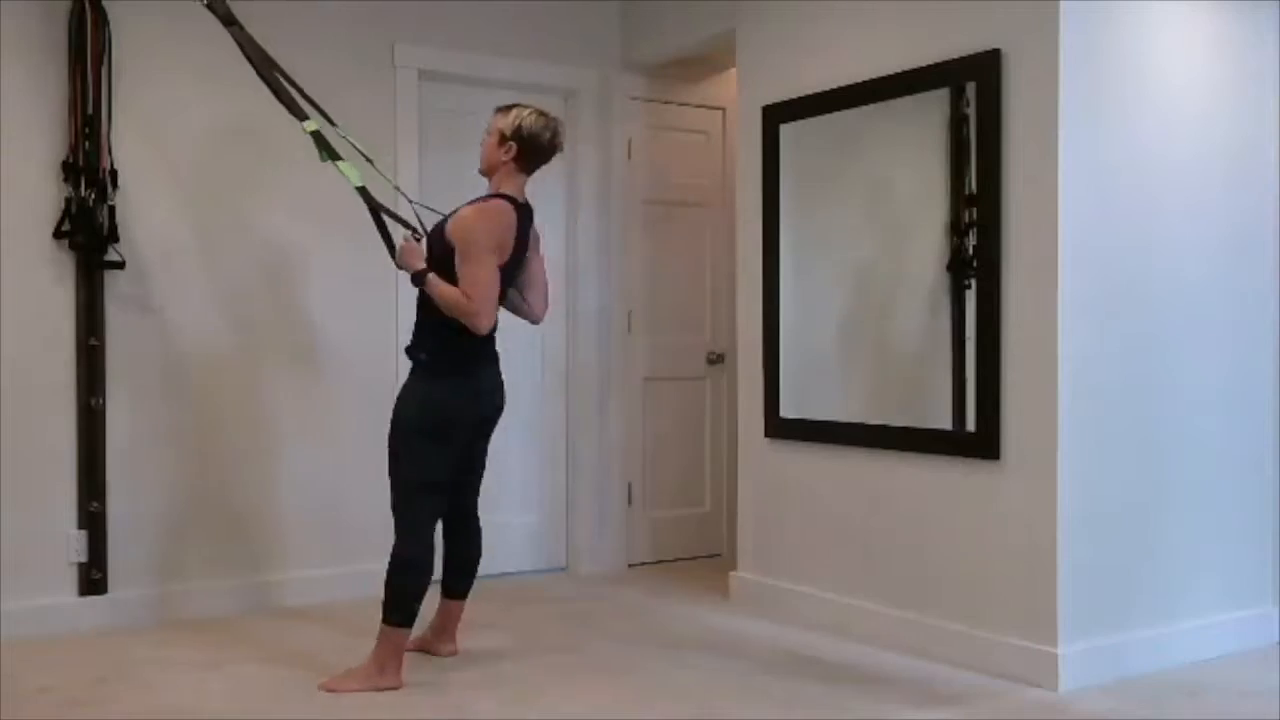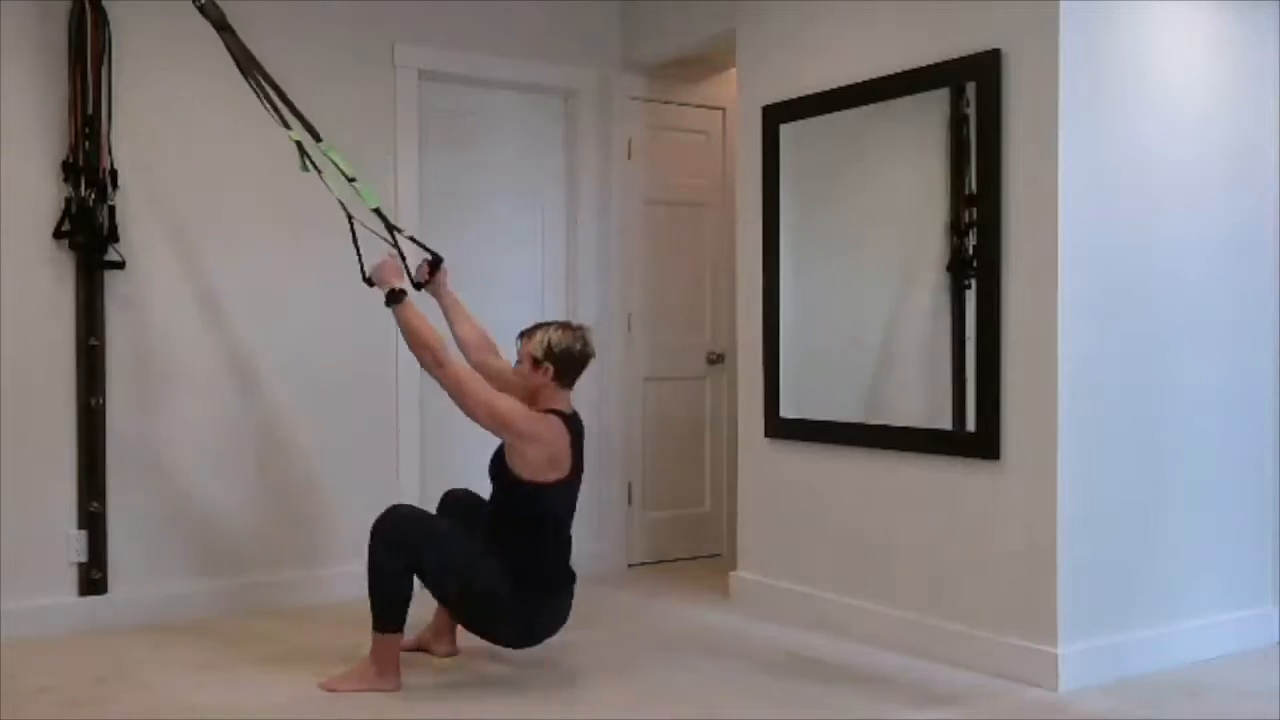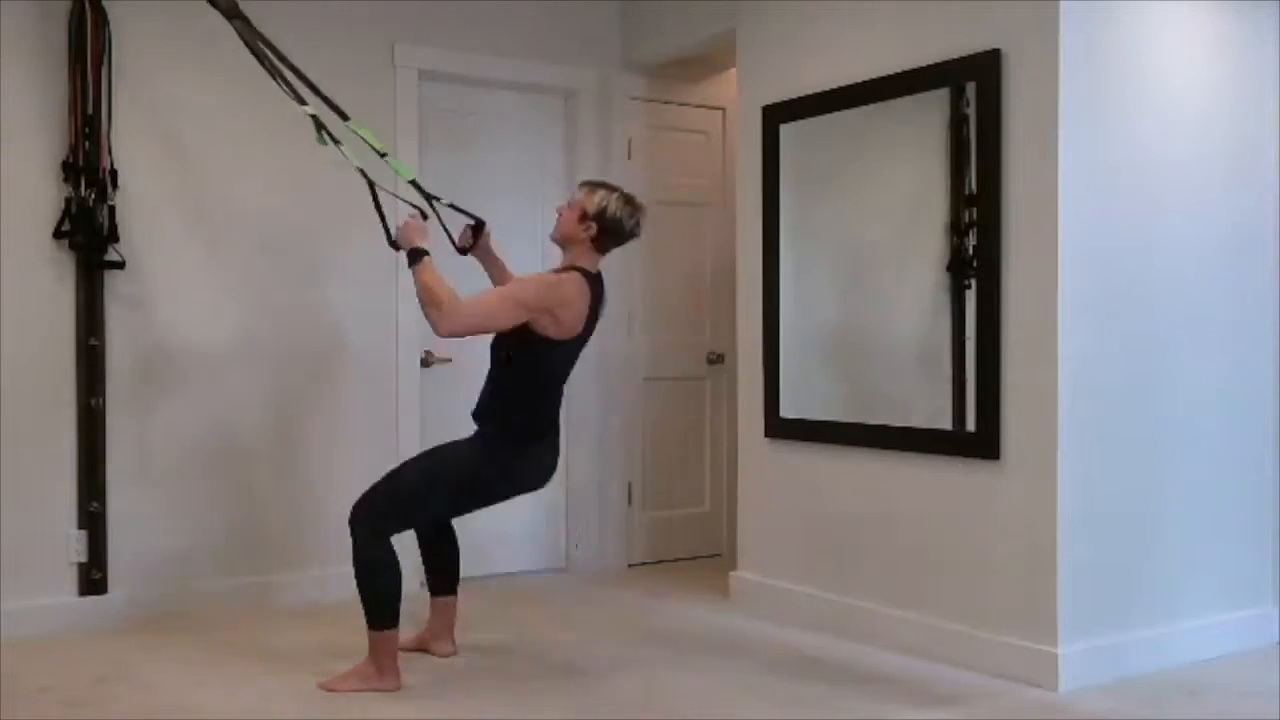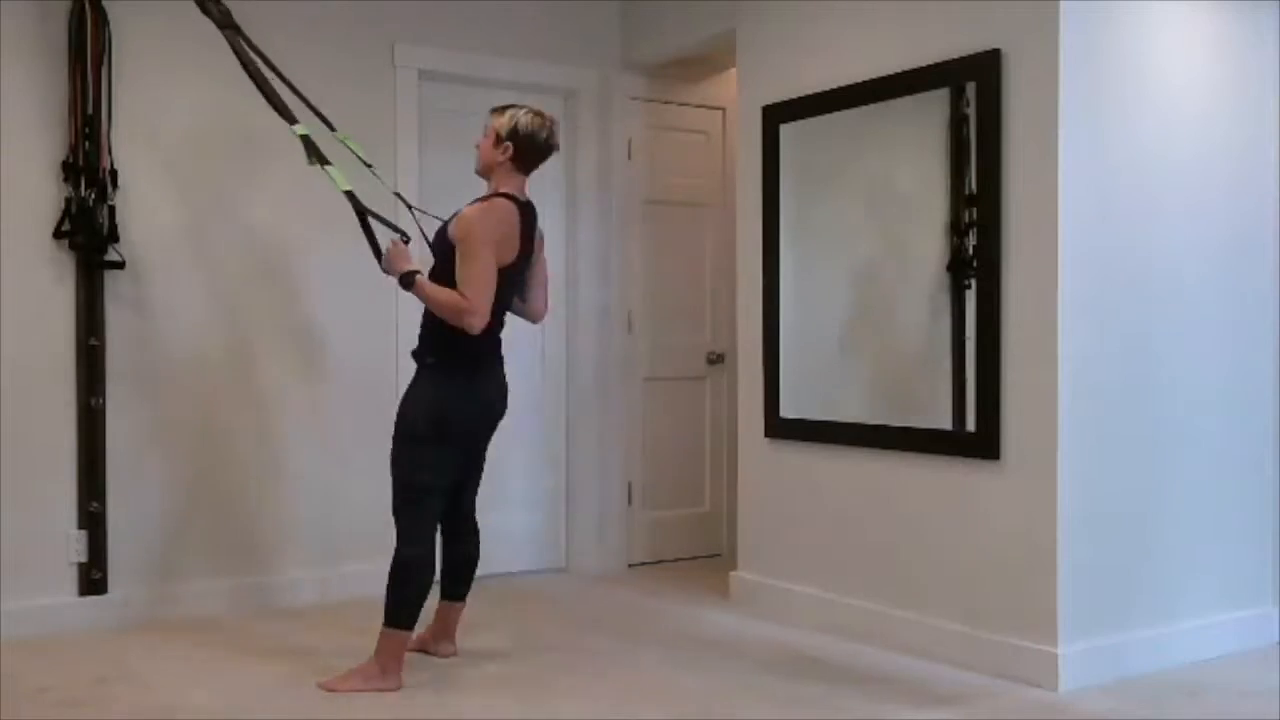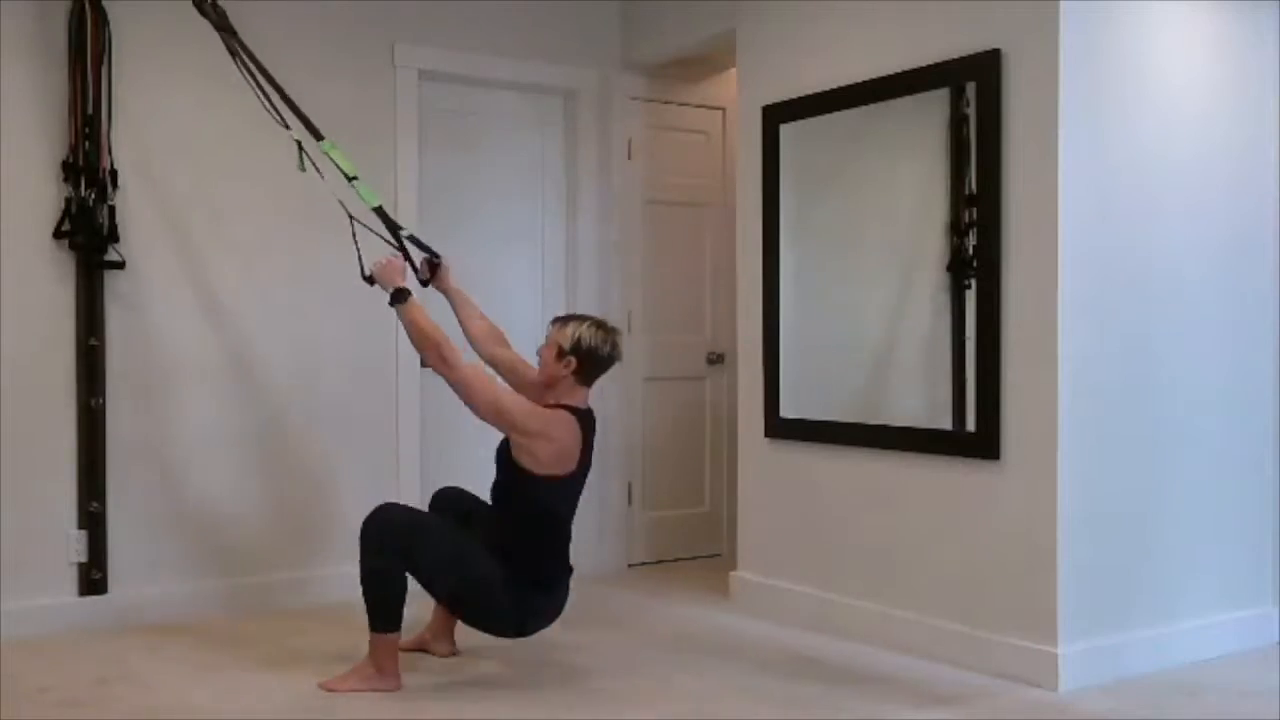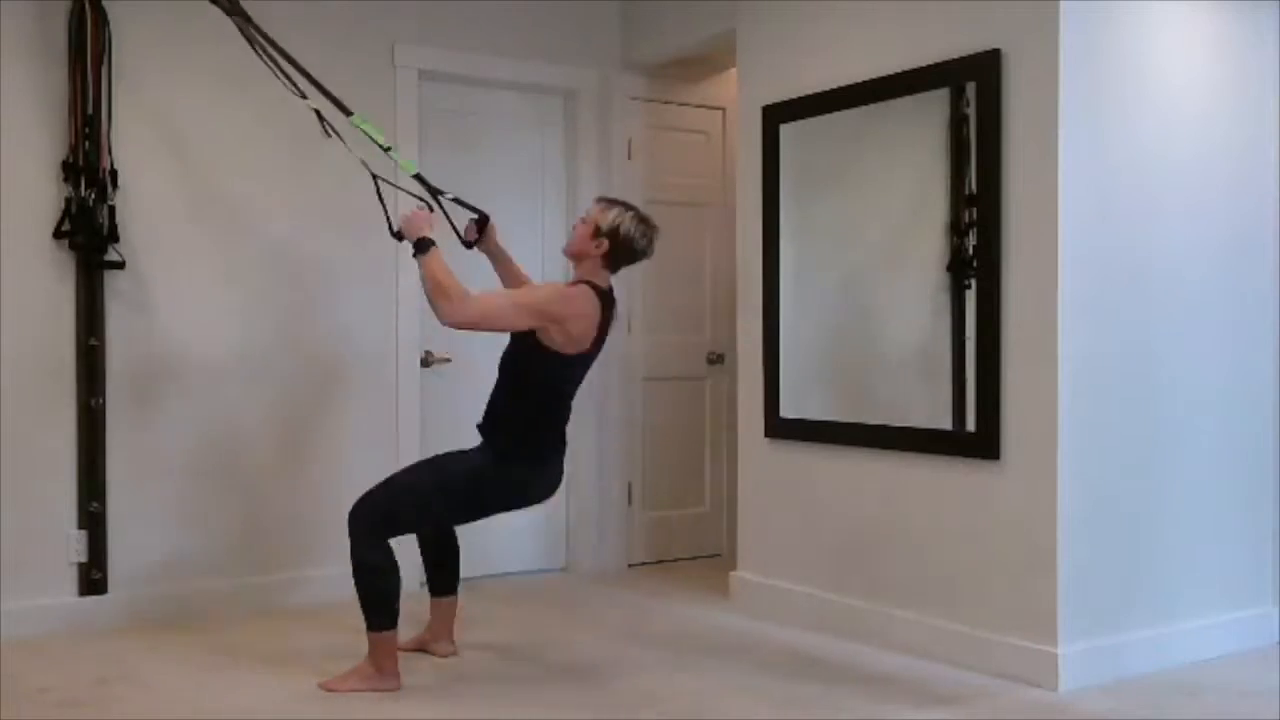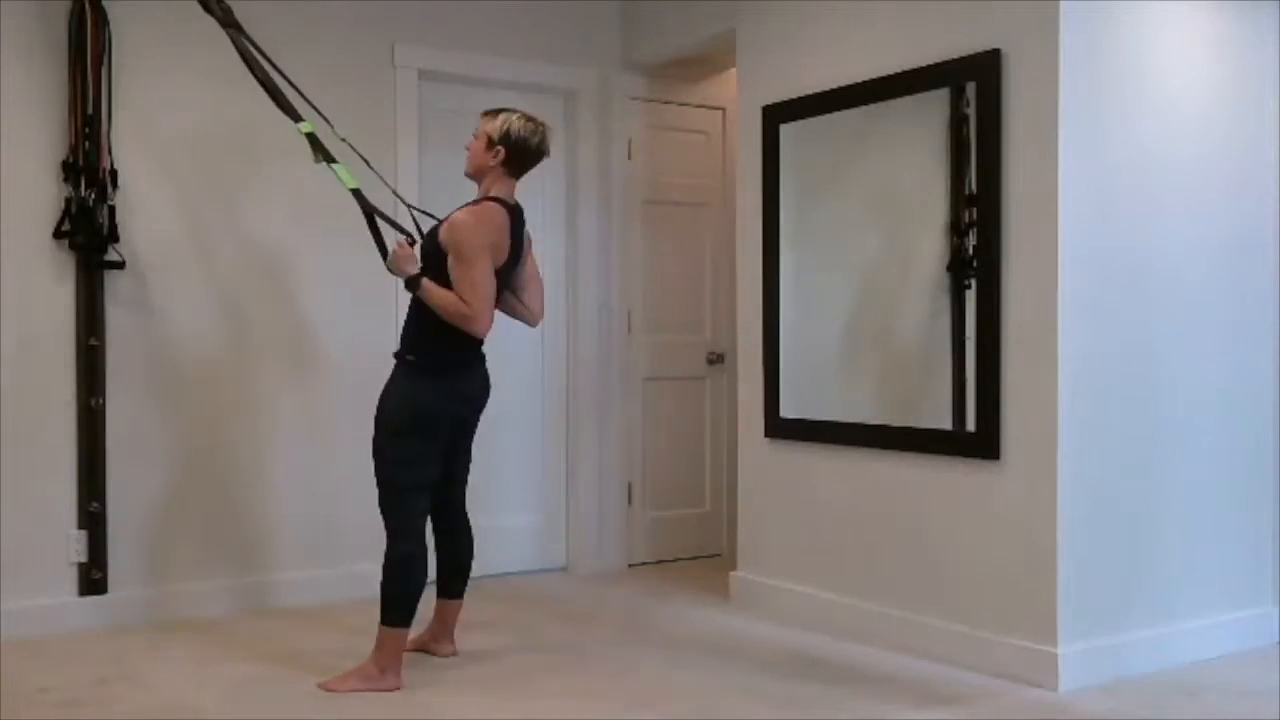
dt=0.2s
person 1, frame 1
left shoulder: (480, 217)
right shoulder: (522, 218)
left elbow: (479, 315)
right elbow: (534, 308)
left wrist: (421, 269)
left hip: (441, 384)
right hip: (478, 384)
left knee: (414, 517)
right knee: (458, 507)
left ankle: (384, 665)
right ankle: (443, 633)
person 1, frame 2
left shoulder: (537, 431)
right shoulder: (555, 417)
left elbow: (441, 363)
right elbow: (489, 361)
left wrist: (396, 291)
right wrist: (439, 289)
left hip: (524, 602)
right hip: (540, 592)
left knee: (397, 528)
right knee: (458, 510)
left ankle: (382, 668)
right ankle: (440, 634)
person 1, frame 3
left shoulder: (556, 290)
right shoulder: (582, 286)
left elbow: (446, 319)
left wrist: (417, 250)
right wrist: (483, 251)
left hip: (509, 448)
right hip: (524, 451)
left knee: (370, 518)
right knee: (425, 504)
left ankle: (381, 667)
right ankle: (439, 632)
person 1, frame 4
left shoulder: (484, 216)
right shoulder: (526, 219)
left elbow: (473, 315)
right elbow: (535, 308)
left wrist: (409, 275)
left hip: (449, 387)
right hip: (482, 386)
left knee: (417, 518)
right knee: (455, 509)
left ankle: (385, 666)
right ankle: (442, 633)
person 1, frame 5
left shoulder: (545, 426)
right shoulder: (568, 414)
left elbow: (449, 361)
right elbow: (498, 352)
left wrist: (399, 290)
right wrist: (447, 289)
left hip: (520, 592)
right hip: (535, 581)
left knee: (385, 527)
right knee: (449, 509)
left ankle: (381, 668)
right ankle: (438, 634)
person 1, frame 6
left shoulder: (567, 302)
right shoulder: (591, 299)
left elbow: (454, 310)
right elbow: (526, 299)
left wrist: (423, 241)
right wrist: (491, 247)
left hip: (516, 462)
right hip: (529, 464)
left knee: (369, 519)
right knee: (433, 506)
left ankle: (380, 668)
right ankle: (439, 632)
person 1, frame 7
left shoulder: (471, 222)
right shoulder: (513, 221)
left elbow: (478, 321)
right elbow: (532, 311)
left wrist: (414, 276)
left hip: (425, 385)
right hip: (464, 383)
left knee: (404, 517)
right knee: (446, 507)
left ankle: (384, 667)
right ankle: (442, 632)
